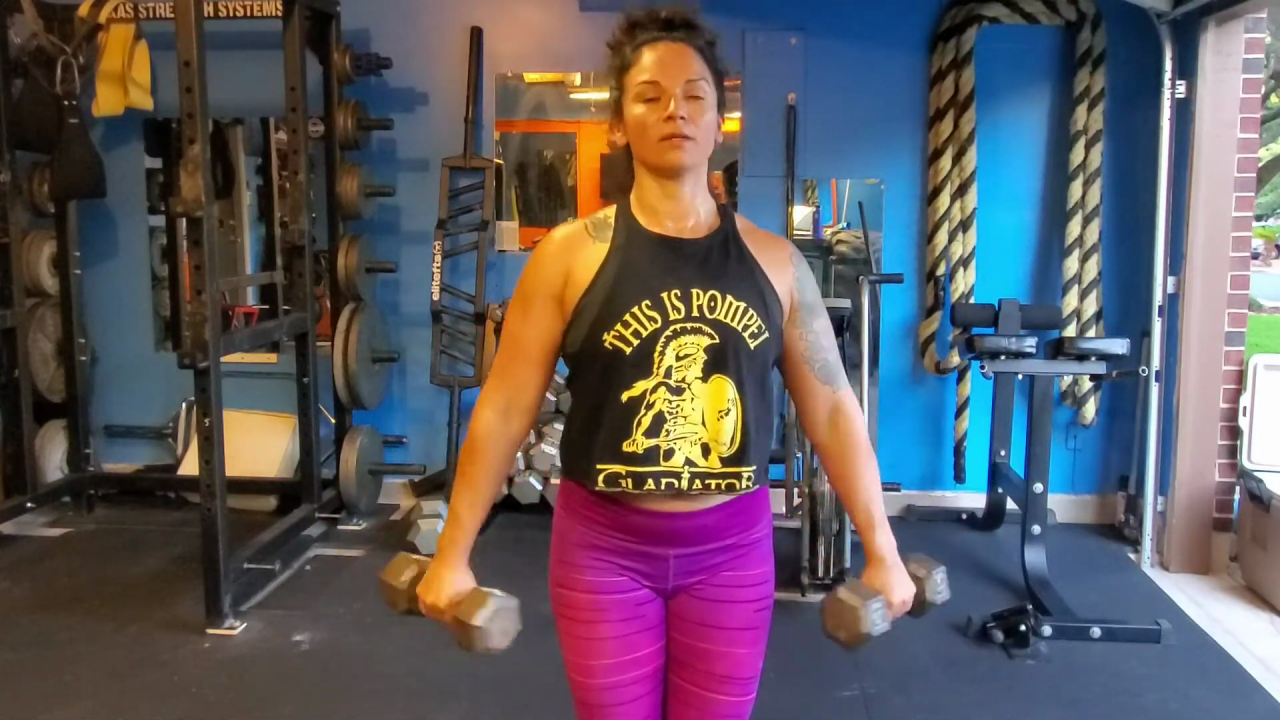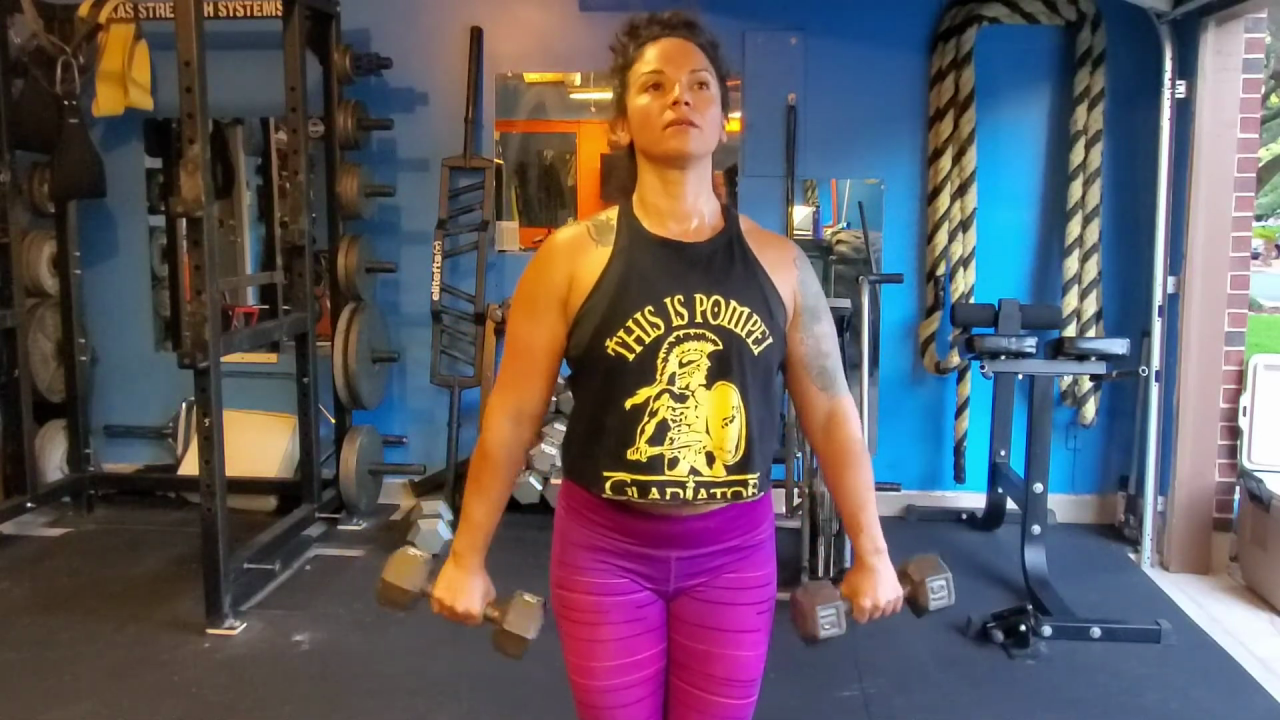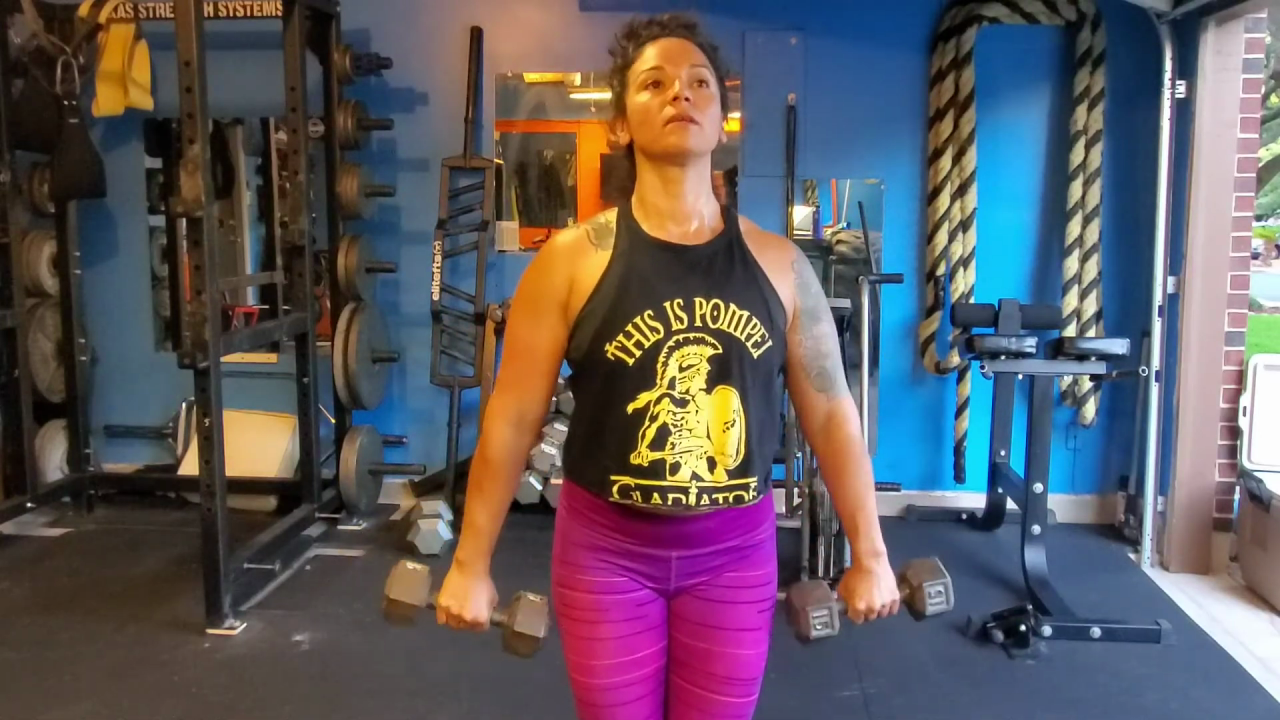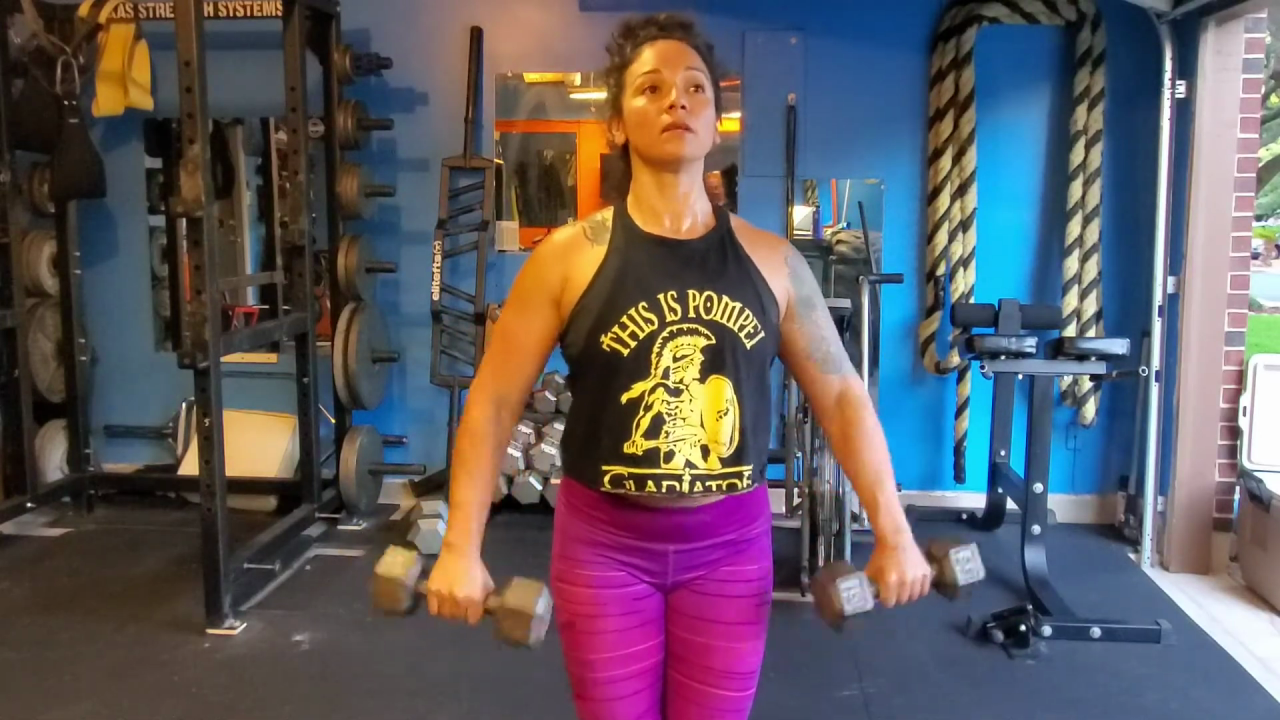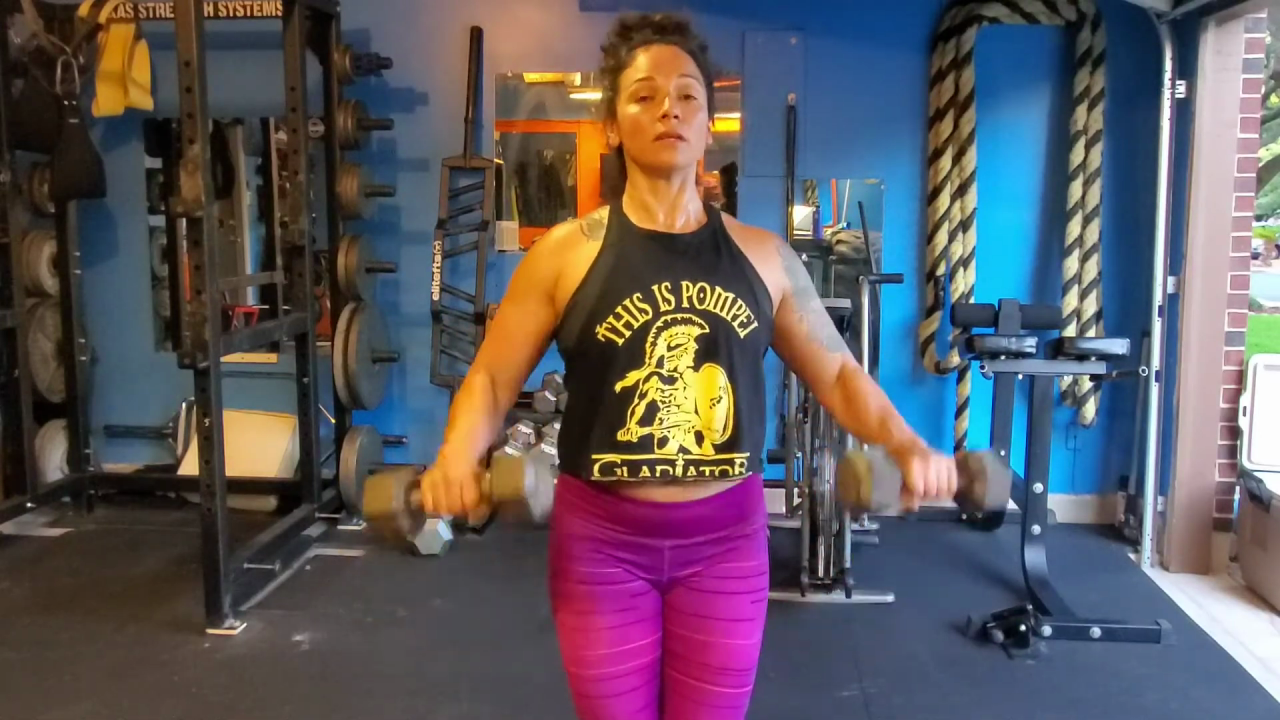
dt=0.2s
person 1, frame 1
left shoulder: (774, 260)
right shoulder: (569, 254)
left elbow: (832, 408)
right elbow: (504, 409)
left wrist: (881, 551)
right wrist: (453, 553)
left hip: (730, 548)
right hip: (604, 545)
person 1, frame 2
left shoulder: (779, 262)
right shoulder: (572, 257)
left elbow: (831, 415)
right elbow: (511, 416)
left wrist: (870, 554)
right wrist: (468, 557)
left hip: (734, 552)
right hip: (605, 548)
person 1, frame 3
left shoulder: (778, 263)
right shoulder: (572, 260)
left elbow: (832, 415)
right elbow: (509, 421)
left wrist: (869, 556)
right wrist: (471, 565)
left hip: (732, 551)
right hip: (607, 548)
person 1, frame 4
left shoulder: (769, 259)
right shoulder: (570, 255)
left elbow: (839, 392)
right elbow: (493, 399)
left wrist: (891, 529)
right wrist: (461, 544)
left hip: (729, 543)
right hip: (605, 541)
person 1, frame 5
left shoulder: (762, 254)
right shoulder: (567, 251)
left elbow: (838, 374)
right elbow: (488, 381)
left wrist: (907, 447)
right wrist: (459, 454)
left hip: (726, 539)
right hip: (601, 538)
